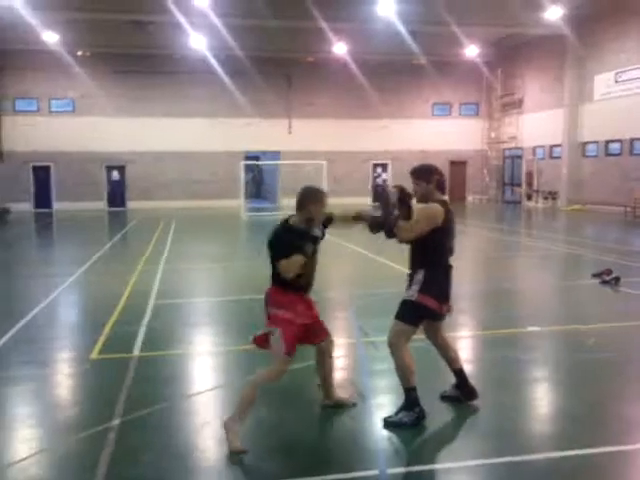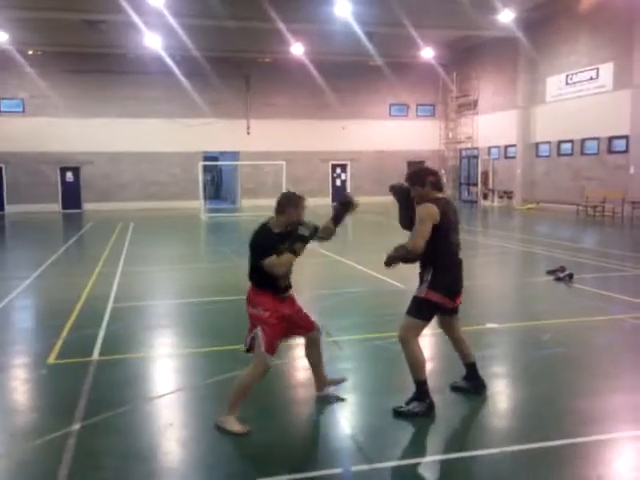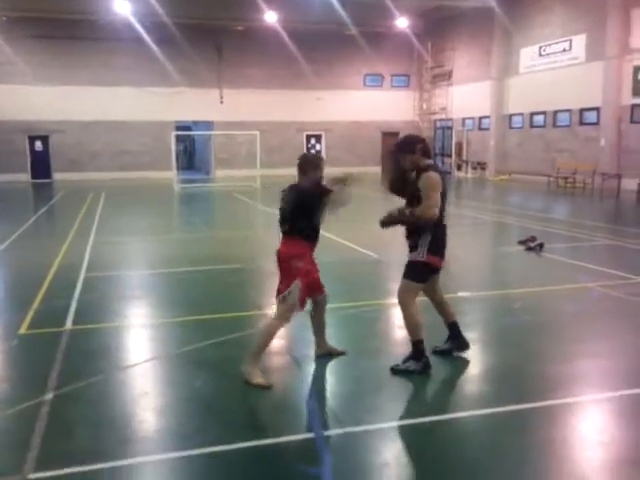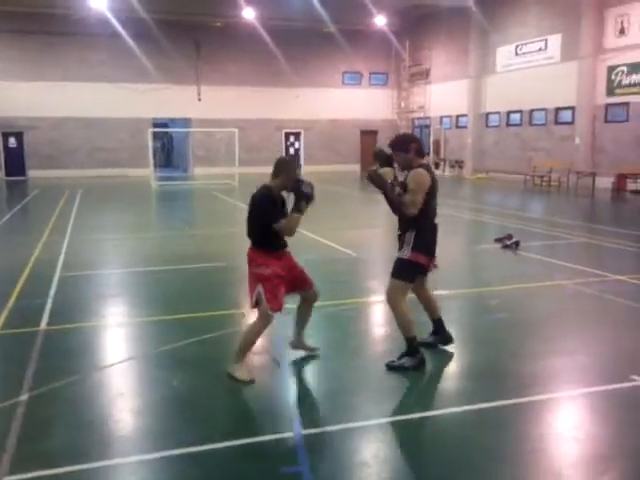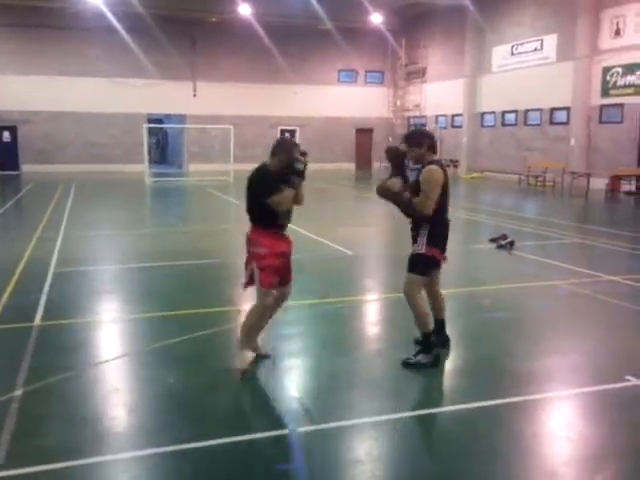
dt=1s
person 1, frame 1
left shoulder: (433, 209)
right shoulder: (438, 209)
left elbow: (402, 234)
right elbow: (411, 233)
left wrist: (389, 207)
right wrist: (403, 206)
left hip: (426, 282)
right hip: (436, 280)
left knee: (396, 340)
right knee: (436, 335)
left ankle: (413, 408)
right ankle: (464, 387)
person 1, frame 2
left shoulder: (428, 209)
right shoulder: (447, 205)
left elbow: (415, 247)
right elbow: (423, 237)
left wrist: (395, 255)
right wrist: (405, 209)
left hip: (436, 279)
right hip: (451, 276)
left knee: (407, 335)
right knee: (451, 329)
left ankle: (423, 399)
right ankle: (474, 379)
person 1, frame 3
left shoulder: (430, 176)
right shoulder: (421, 174)
left elbow: (429, 213)
right elbow: (397, 189)
left wrist: (399, 216)
right wrist: (398, 167)
left hip: (427, 243)
right hip: (431, 242)
left knee: (405, 297)
right knee: (432, 291)
left ankle: (419, 357)
right ankle: (456, 338)
person 1, frame 4
left shoulder: (418, 174)
right shoulder: (420, 173)
left elbow: (409, 209)
right elbow: (401, 207)
left wrist: (387, 186)
right wrist: (389, 184)
left hip: (416, 241)
right hip: (421, 239)
left knee: (394, 296)
right knee: (419, 287)
left ankle: (414, 354)
right ankle: (440, 333)
person 1, frame 5
left shoulder: (431, 171)
right shoulder: (430, 170)
left elbow: (425, 209)
right elbow: (414, 198)
left wrist: (396, 194)
right wrist: (398, 189)
left hip: (429, 236)
right hip: (431, 235)
left knee: (412, 291)
right knee: (431, 286)
left ankle: (429, 350)
right ankle: (439, 335)
person 2, frame 1
left shoulder: (308, 225)
right shoulder: (282, 234)
left elbow: (335, 219)
right elbow: (286, 272)
left wrist: (358, 217)
right wrist: (308, 245)
left hip: (301, 299)
right hip: (283, 302)
left knee: (325, 344)
right knee: (278, 367)
left ankle: (329, 396)
right ankle: (234, 422)
person 2, frame 2
left shoulder: (291, 230)
right shoulder: (261, 237)
left elbow: (324, 235)
right elbow: (278, 269)
left wrist: (338, 215)
right wrist: (298, 243)
left hip: (284, 298)
right hip: (263, 302)
left knee: (313, 334)
right knee: (262, 363)
left ankle: (321, 381)
right ankle: (228, 415)
person 2, frame 3
left shoulder: (294, 192)
right shoulder: (307, 193)
right elbow: (338, 201)
left wrist: (335, 184)
right wrist: (338, 186)
left hip: (301, 255)
right hip: (296, 257)
left knee: (320, 298)
right knee: (283, 313)
left ankle: (321, 345)
right ankle: (251, 365)
person 2, frame 4
left shoulder: (276, 195)
right shoulder: (264, 198)
left elbow: (286, 225)
right elbow: (289, 229)
left wrist: (301, 201)
right wrist: (302, 202)
left hip: (280, 255)
right hip: (264, 260)
left knee: (311, 294)
right knee: (266, 317)
left ankle: (298, 339)
right ankle: (237, 363)
person 2, frame 5
left shoulder: (281, 174)
right shoulder: (260, 176)
left elbow: (298, 201)
right elbow: (282, 204)
left wrist: (297, 177)
right wrist: (295, 177)
left hip: (279, 238)
right hip: (262, 240)
left knee: (282, 294)
right knee: (265, 300)
left ankle: (251, 340)
right ankle: (241, 344)
